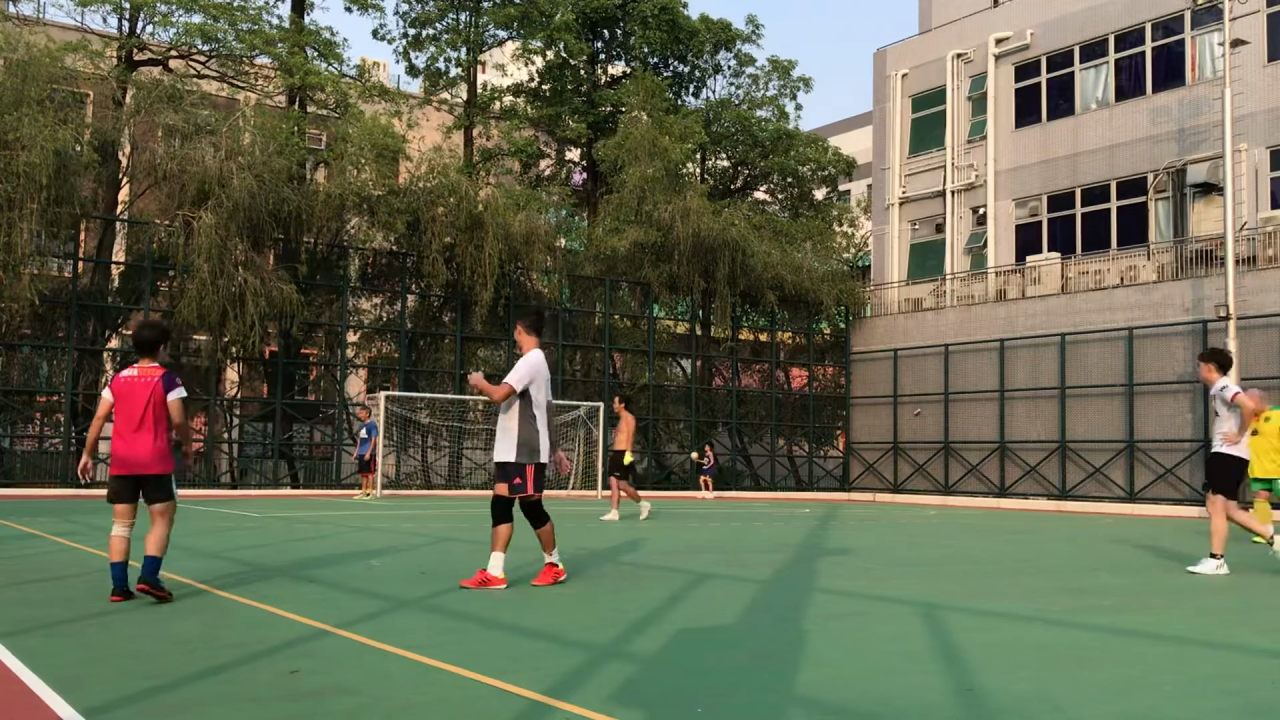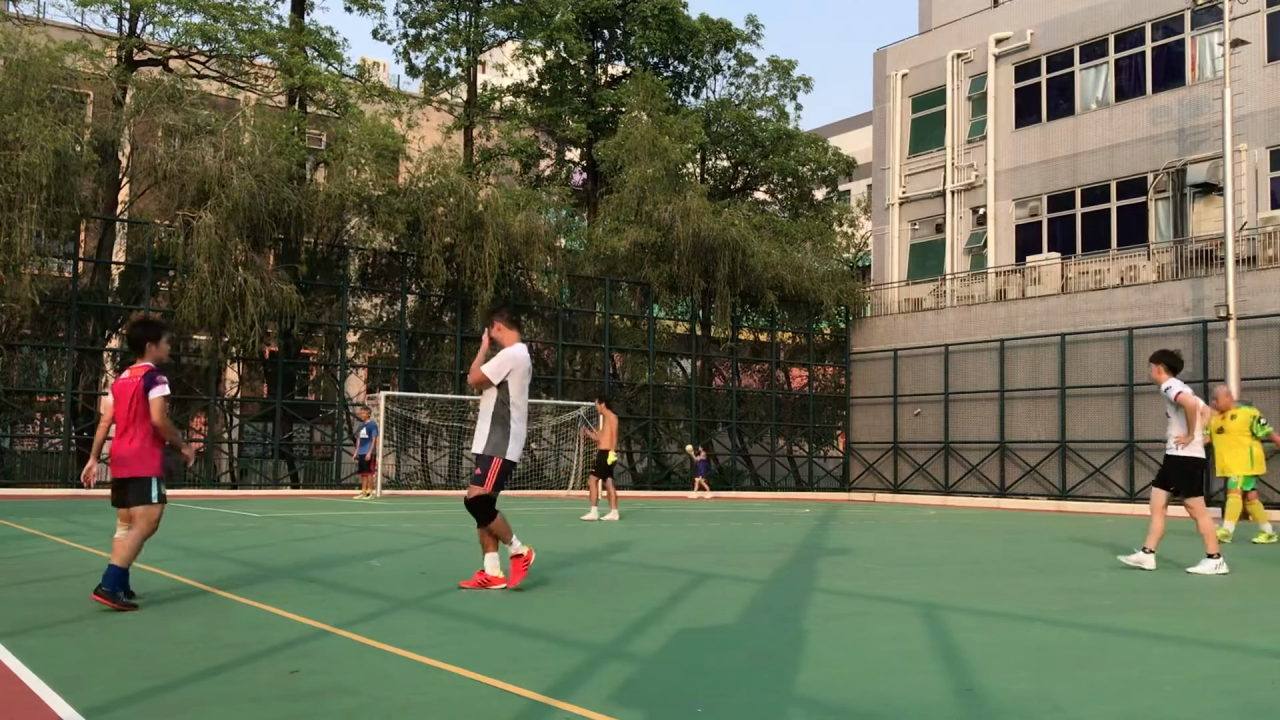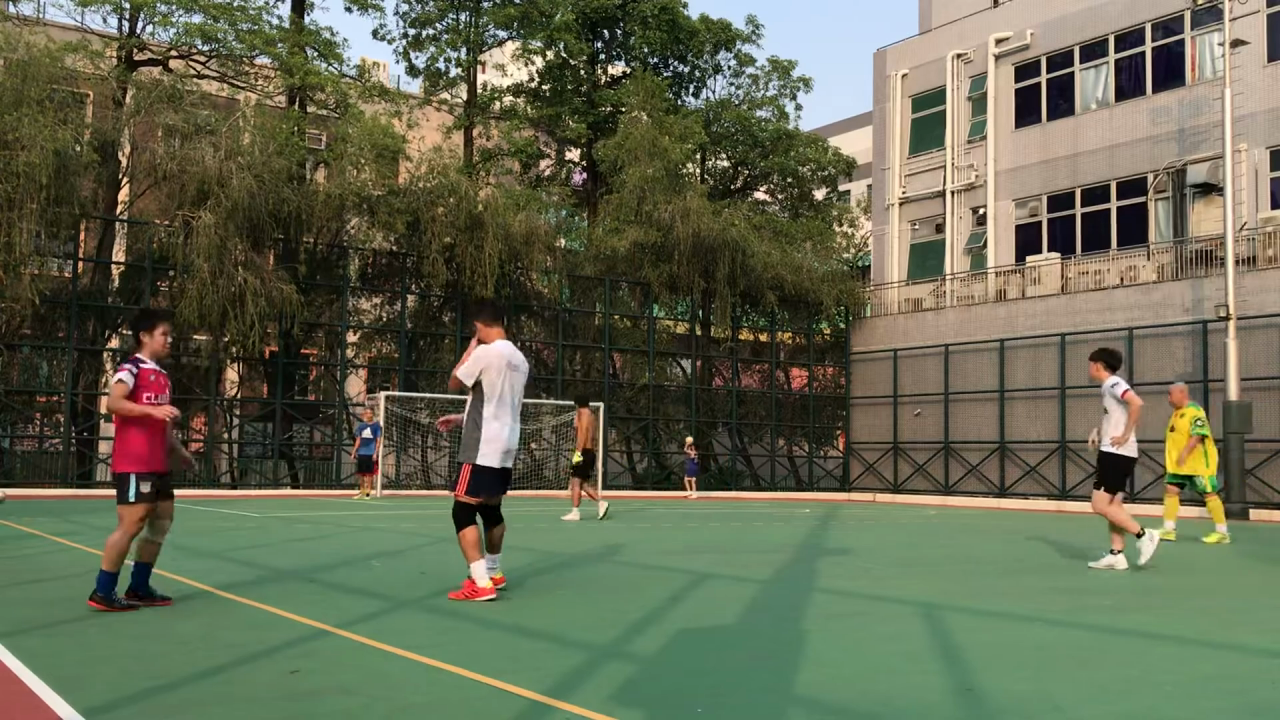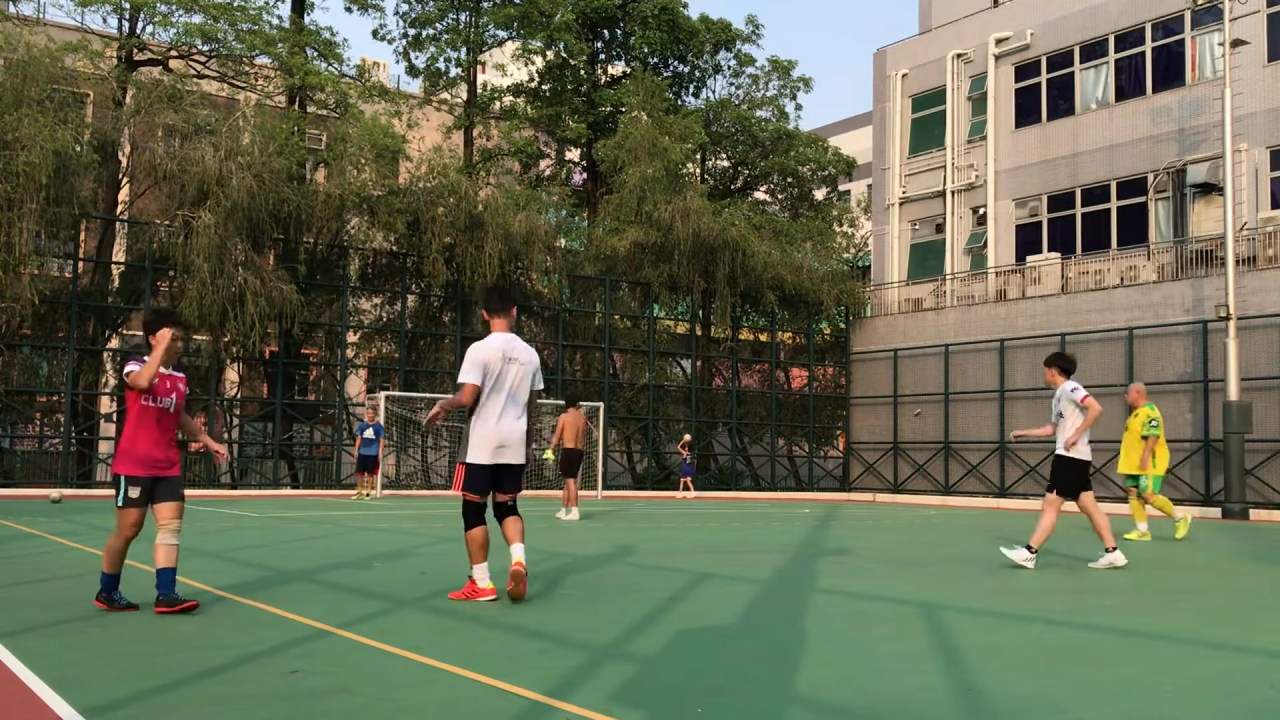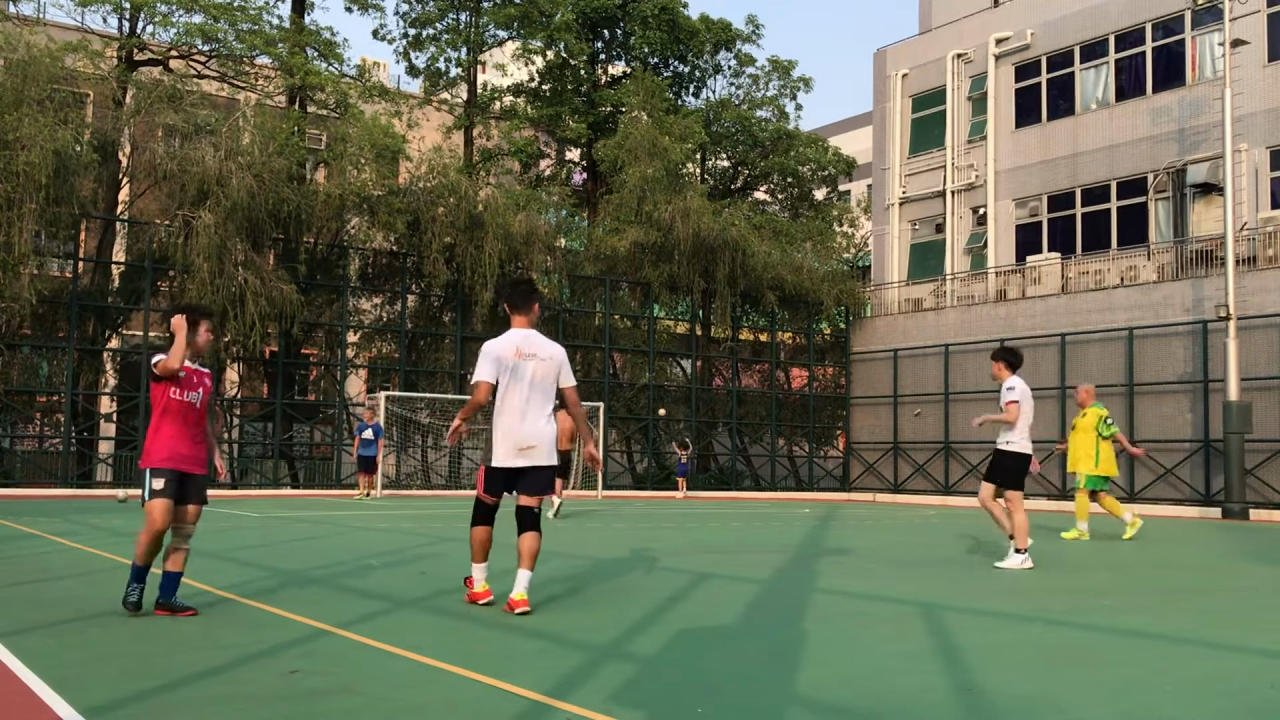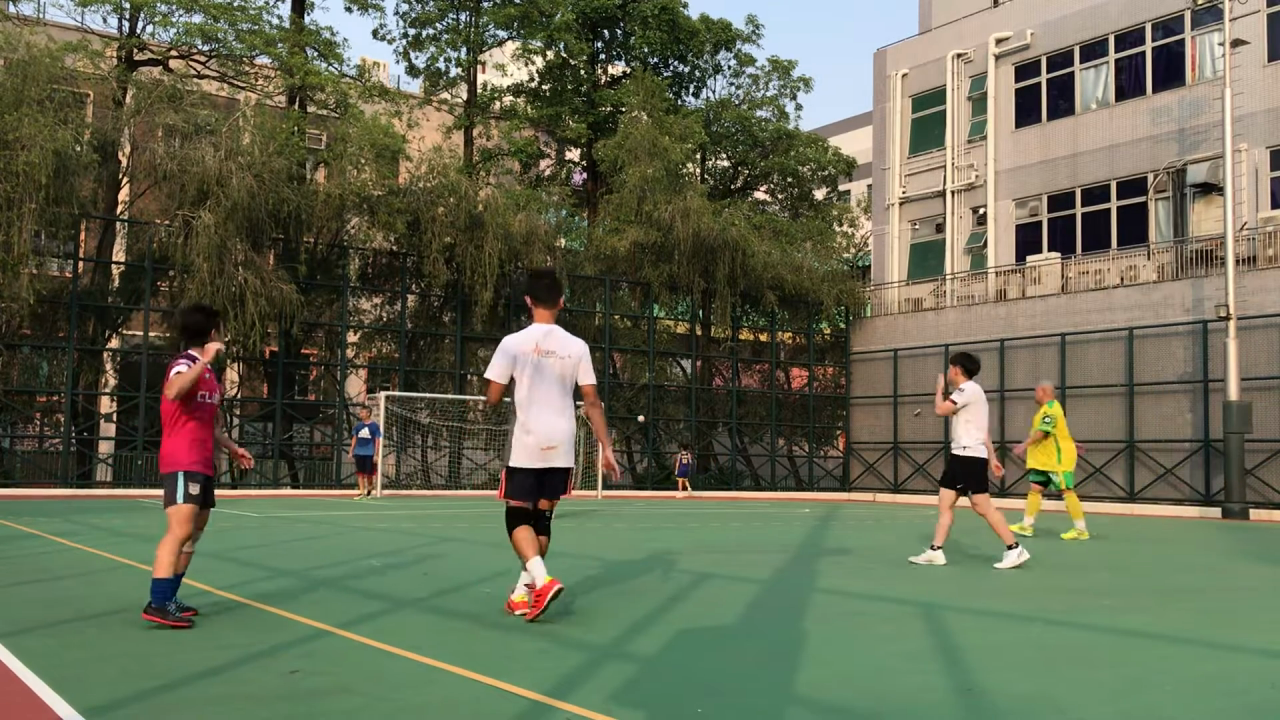
dt=0.3s
person 1, frame 1
left shoulder: (530, 361)
right shoulder: (534, 362)
left elbow: (499, 395)
right elbow: (548, 410)
left wrist: (479, 382)
right wrist: (555, 449)
left hip: (526, 450)
right hip: (511, 449)
left knee: (531, 506)
right knee: (499, 504)
left ankle: (554, 564)
right ankle: (494, 573)
person 1, frame 2
left shoulder: (511, 354)
right shoulder: (517, 356)
left elbow: (473, 380)
left wrist: (484, 347)
left hip: (500, 444)
right hip: (493, 443)
left knee: (476, 500)
right knee: (482, 503)
left ankle: (519, 551)
right ankle: (492, 570)
person 1, frame 3
left shoulder: (487, 352)
right shoulder: (520, 359)
left elbow: (454, 383)
left wrist: (472, 346)
right wrist: (462, 418)
left hip: (483, 447)
right hip: (505, 446)
left knee: (463, 511)
right knee: (490, 509)
left ankle: (481, 583)
right ankle: (493, 572)
person 1, frame 4
left shoulder: (480, 350)
right shoulder: (530, 354)
left elbow: (466, 399)
left wrist: (440, 407)
right wrist: (527, 440)
left hip: (481, 444)
right hip: (515, 445)
left knee: (474, 511)
right knee: (507, 507)
left ankle: (482, 583)
right ankle: (519, 561)
person 1, frame 5
left shoulder: (494, 347)
right shoulder: (555, 351)
left elbow: (480, 397)
right elbow: (573, 402)
left wrist: (460, 417)
right wrist: (588, 442)
left hip: (505, 446)
right hip: (542, 447)
left knee: (483, 511)
right knee: (529, 515)
left ankle: (478, 584)
right ankle: (520, 592)
person 1, frame 6
left shoulder: (513, 343)
right shoulder: (577, 347)
left elbow: (493, 397)
right elbow: (592, 402)
left wrist: (494, 404)
right wrist: (606, 448)
left hip: (527, 445)
right hip: (562, 447)
left knee: (518, 519)
right knee: (540, 520)
left ankle: (543, 582)
right ankle: (521, 594)
person 2, frame 1
left shoulder: (118, 379)
right shoulder: (168, 379)
left elbow: (99, 418)
right elbow: (178, 421)
left wrist: (87, 454)
right wrist: (187, 445)
left hip: (121, 462)
right hip: (156, 462)
left knee: (122, 524)
right knee: (162, 520)
left ankle: (119, 585)
right ankle: (149, 576)
person 2, frame 2
left shoulder: (121, 379)
right shoulder: (155, 377)
left elbow: (105, 422)
right elbow: (159, 420)
left wrist: (93, 459)
right wrist: (183, 445)
left hip: (122, 462)
right hip: (145, 464)
left knee: (127, 526)
right knee: (145, 525)
left ankle: (118, 584)
right ankle: (108, 587)
person 2, frame 3
left shoulder: (159, 374)
right shoulder: (130, 367)
right elbow: (113, 403)
left wrist: (180, 448)
right wrist: (152, 410)
left hip: (154, 462)
right hip: (134, 462)
left knee: (162, 521)
right knee: (131, 525)
left ankle: (139, 587)
right ankle: (102, 592)
person 2, frame 4
left shoulder: (180, 379)
right shoulder: (135, 367)
right elbow: (144, 381)
left wrist: (208, 442)
right wrist: (163, 347)
left hip: (168, 466)
right hip: (134, 464)
left knee: (171, 526)
right knee: (128, 529)
left ankle: (166, 594)
right ankle: (107, 592)
person 2, frame 5
left shoulder: (207, 376)
right shoulder: (161, 362)
right elbow: (174, 365)
left wrist: (215, 453)
right wrist: (180, 333)
left hip: (195, 464)
right hip: (161, 458)
left knee: (185, 530)
right knee: (158, 524)
left ankle: (167, 598)
right ankle: (136, 581)
person 2, frame 6
left shoulder: (204, 369)
right shoulder: (184, 363)
right elbow: (171, 393)
left wrist: (232, 446)
right wrist: (207, 355)
left hip: (201, 463)
right hip: (182, 462)
left knee: (192, 533)
right knee: (181, 529)
left ankle: (168, 597)
right ankle: (158, 603)
person 3, frame 1
left shoulder: (1223, 387)
right shoulder: (1220, 389)
left elbow: (1249, 406)
right elbow: (1251, 409)
left wrist: (1238, 435)
right wrist: (1238, 431)
left hip: (1227, 456)
right hip: (1223, 455)
left knee: (1216, 508)
right knee: (1229, 511)
left ankle: (1216, 560)
person 3, frame 2
left shoulder: (1170, 386)
right shoulder: (1175, 388)
left elbow: (1190, 404)
right elbow: (1207, 413)
left wrist: (1189, 436)
right wrist: (1196, 434)
left hip: (1185, 457)
right hip: (1175, 456)
left knee: (1196, 509)
right knee: (1156, 505)
left ankle: (1215, 559)
right ankle: (1146, 554)
person 3, frame 3
left shoulder: (1112, 383)
right shoulder: (1111, 386)
left elbow: (1137, 403)
left wrist: (1126, 435)
right wrist: (1098, 431)
left hip: (1116, 454)
right hip: (1111, 453)
left knee: (1101, 505)
right knee: (1112, 505)
left ankle: (1144, 536)
right ankle: (1116, 555)
person 3, frame 4
left shoulder: (1071, 389)
right shoulder: (1060, 394)
left elbow: (1096, 409)
right elbow: (1052, 429)
left wrist: (1077, 435)
right wrist: (1024, 433)
left hip: (1069, 458)
right hip: (1076, 458)
left knee: (1050, 506)
right knee: (1090, 507)
left ankle: (1029, 553)
right ankle: (1113, 553)
person 3, frame 5
left shoulder: (1013, 385)
right shoulder: (1014, 385)
left elbow: (1011, 417)
right elbow: (1023, 421)
left wrist: (984, 418)
right wrist: (1029, 455)
left hip: (1015, 452)
right hip: (1008, 451)
left knee: (1014, 505)
right knee: (985, 497)
left ankle: (1021, 554)
right ankle: (1016, 540)
person 3, frame 6
left shoulder: (967, 389)
right shoulder: (969, 391)
left elbow: (940, 410)
right elbow: (983, 432)
left wrist: (940, 387)
right wrist: (992, 458)
left hip: (968, 457)
right hip: (961, 456)
left knee: (983, 507)
right knee: (944, 503)
left ankle: (1015, 550)
right ankle: (935, 551)
